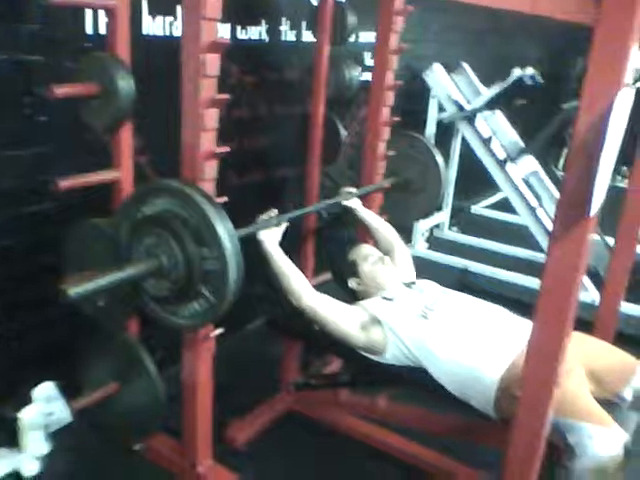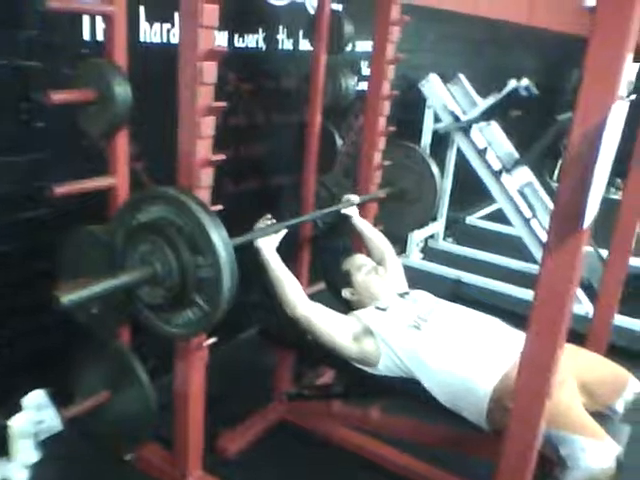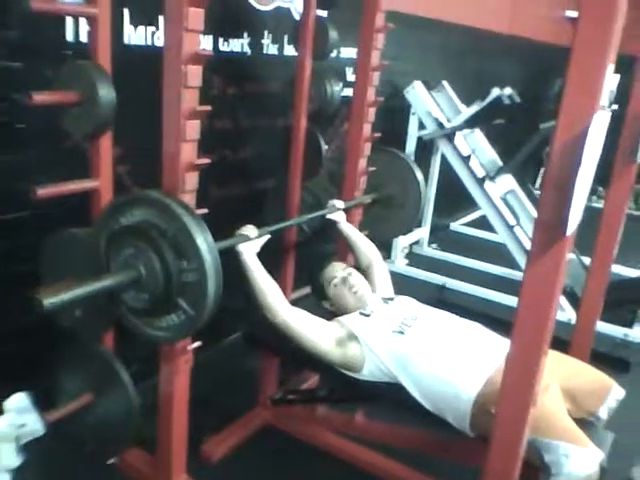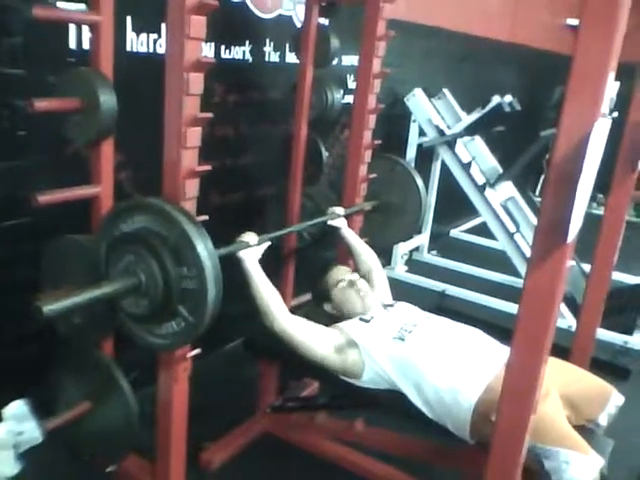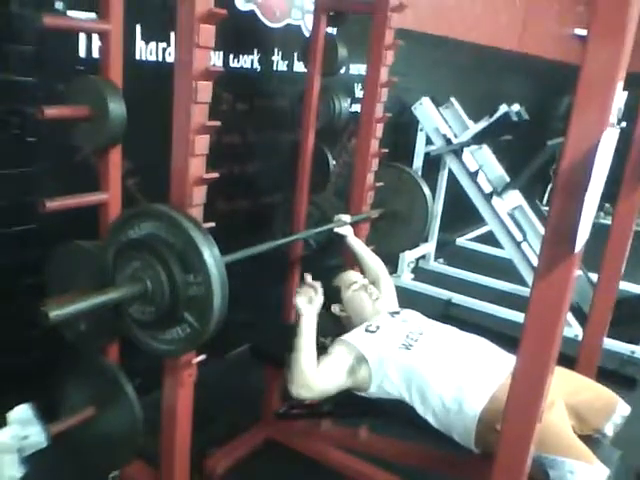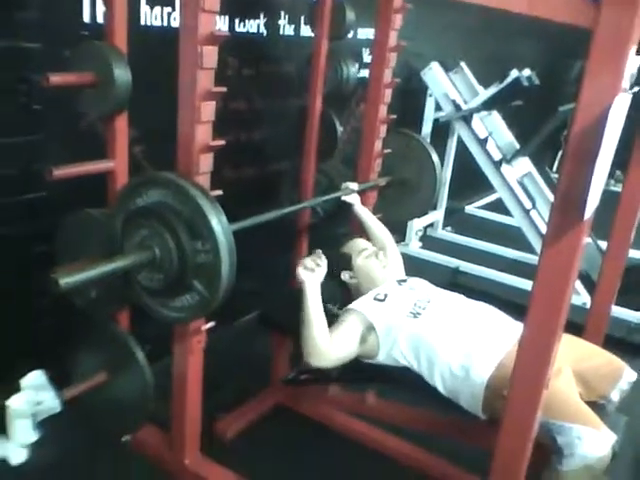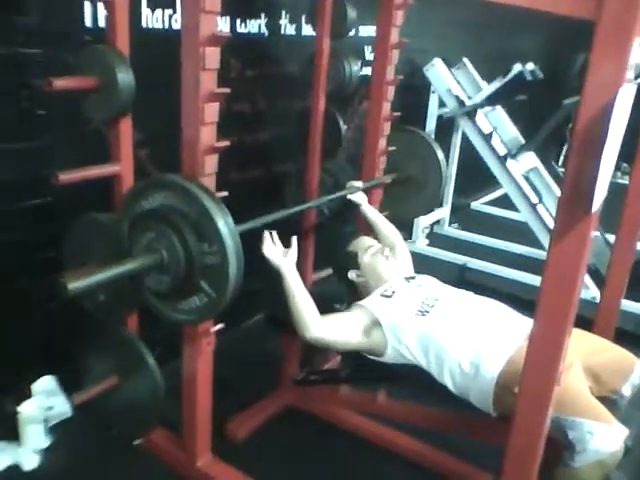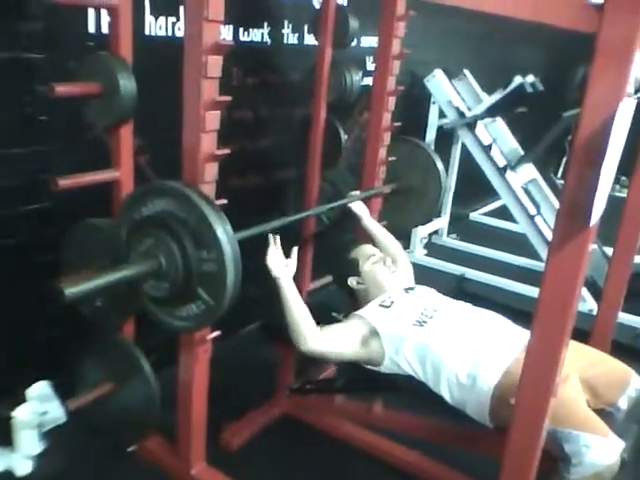
dt=0.4s
person 1, frame 1
left shoulder: (409, 284)
right shoulder: (368, 319)
left elbow: (398, 245)
right elbow: (306, 299)
left wrist: (360, 210)
right wrist: (270, 245)
left hip: (532, 338)
right hip: (508, 373)
person 1, frame 2
left shoulder: (401, 295)
right shoulder: (361, 330)
left elbow: (388, 254)
right elbow: (300, 309)
left wrist: (356, 219)
right wrist: (267, 252)
left hip: (527, 349)
right hip: (501, 383)
person 1, frame 3
left shoulder: (387, 301)
right shoulder: (344, 336)
left elbow: (373, 260)
right elbow: (282, 314)
left wrist: (344, 225)
right wrist: (248, 256)
left hip: (512, 354)
right hip: (485, 389)
left knee: (616, 402)
person 1, frame 4
left shoulder: (386, 307)
right shoulder: (344, 342)
left elbow: (374, 267)
right elbow: (281, 322)
left wrist: (344, 230)
right wrist: (250, 263)
left hip: (511, 361)
right hip: (486, 395)
left knee: (615, 409)
person 1, frame 5
left shoulder: (393, 315)
right shoulder: (352, 351)
left elbow: (382, 276)
right elbow: (304, 386)
left wrist: (351, 238)
right wrist: (306, 316)
left hip: (516, 371)
right hip: (490, 405)
left knee: (620, 419)
person 1, frame 6
left shoulder: (400, 283)
right shoulder: (361, 317)
left elbow: (389, 244)
right elbow: (319, 356)
left wrist: (358, 208)
right wrist: (310, 286)
left hip: (519, 337)
right hip: (495, 371)
right knee: (590, 448)
person 1, frame 7
left shoulder: (408, 281)
right shoulder: (370, 317)
left elbow: (397, 243)
right elbow: (314, 330)
left wrist: (365, 207)
right wrist: (287, 269)
left hip: (533, 334)
right hip: (506, 367)
right knee: (602, 444)
person 1, frame 8
left shoulder: (408, 291)
right shoulder: (367, 328)
left elbow: (399, 254)
right elbow: (310, 341)
left wrist: (365, 218)
right wrist: (284, 280)
left hip: (529, 345)
right hip: (503, 379)
